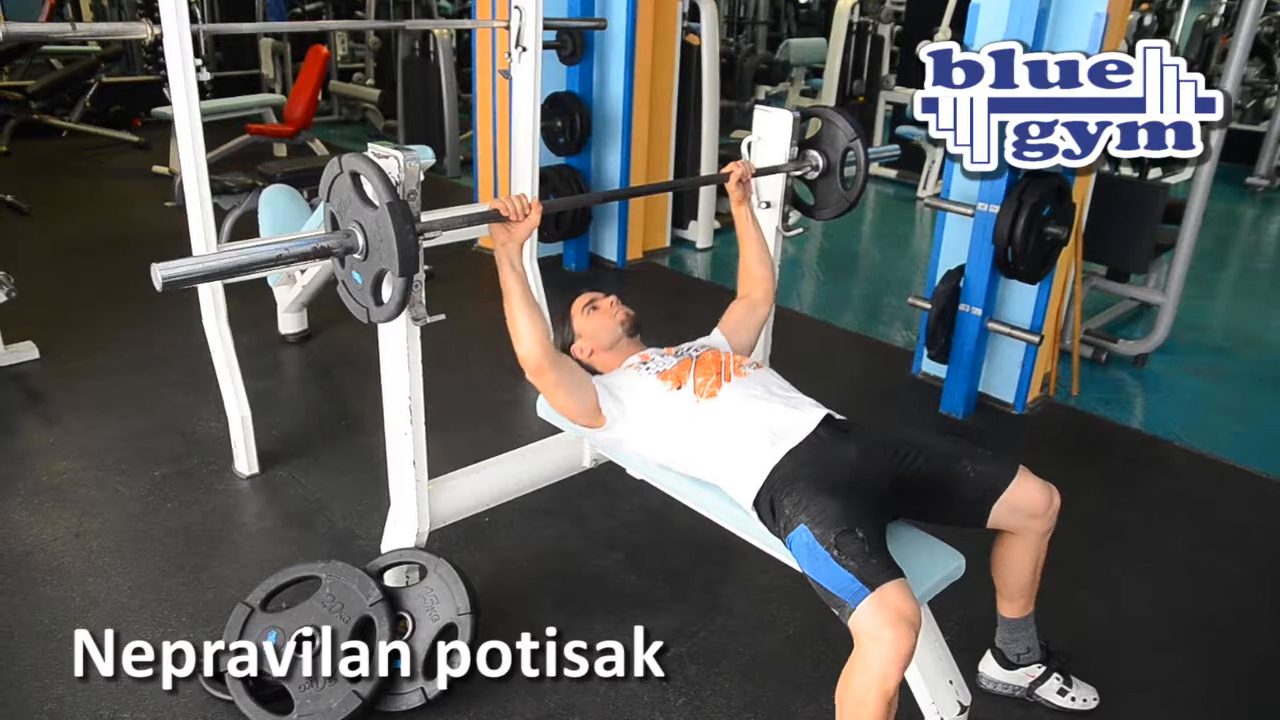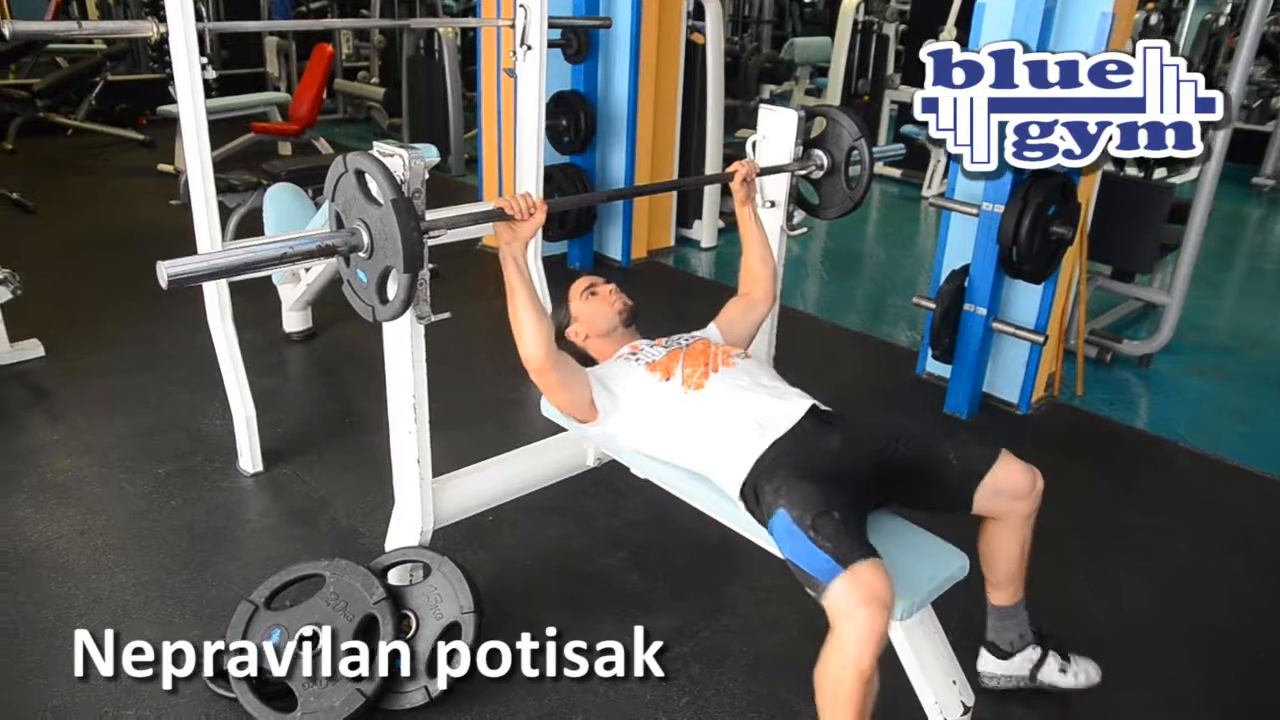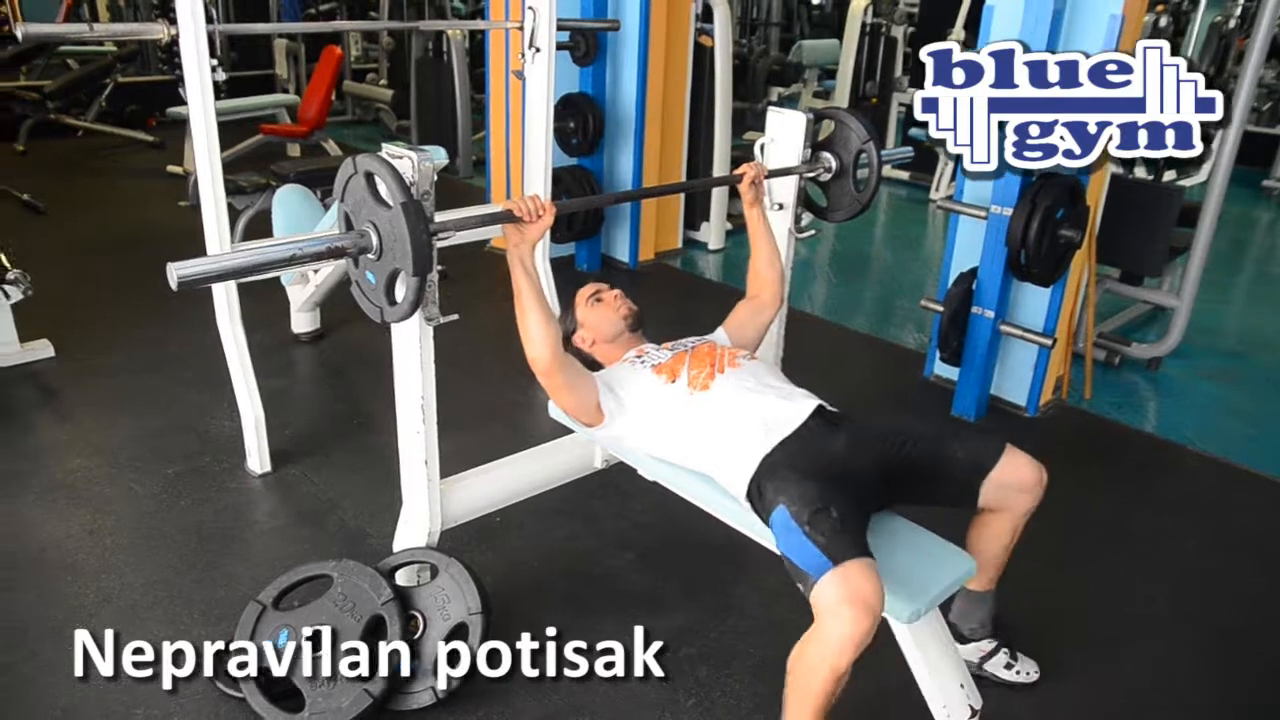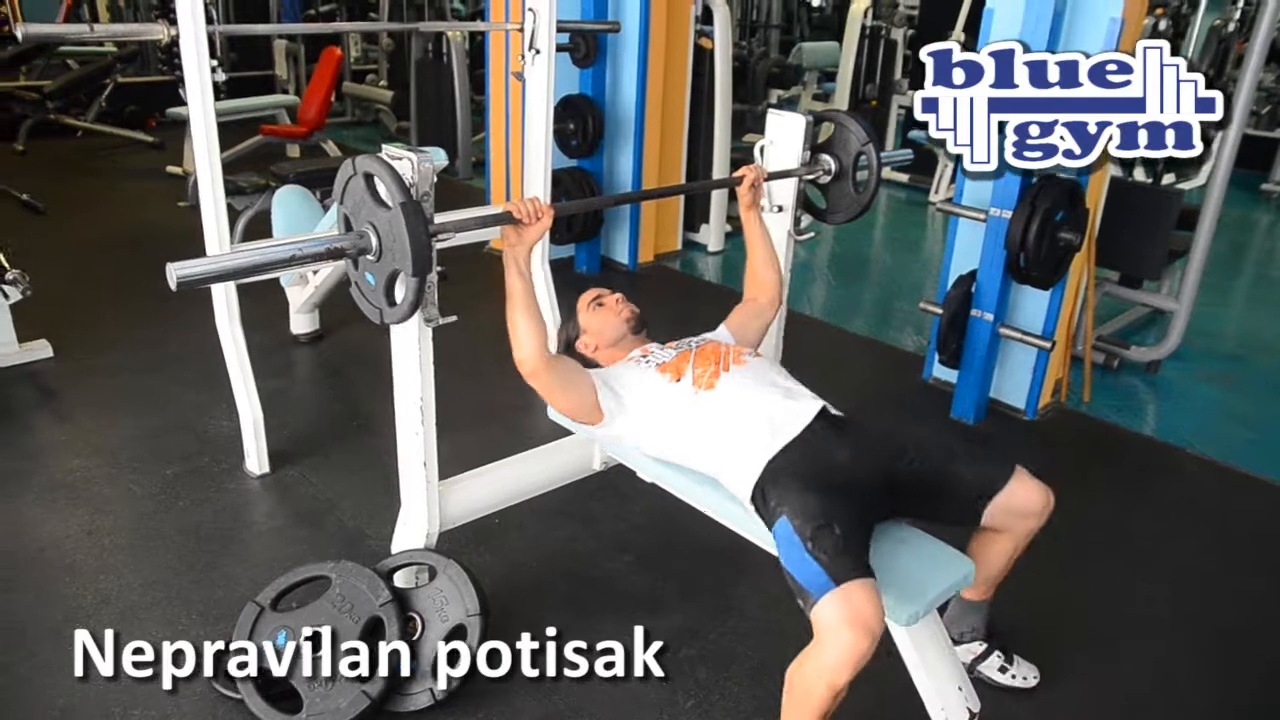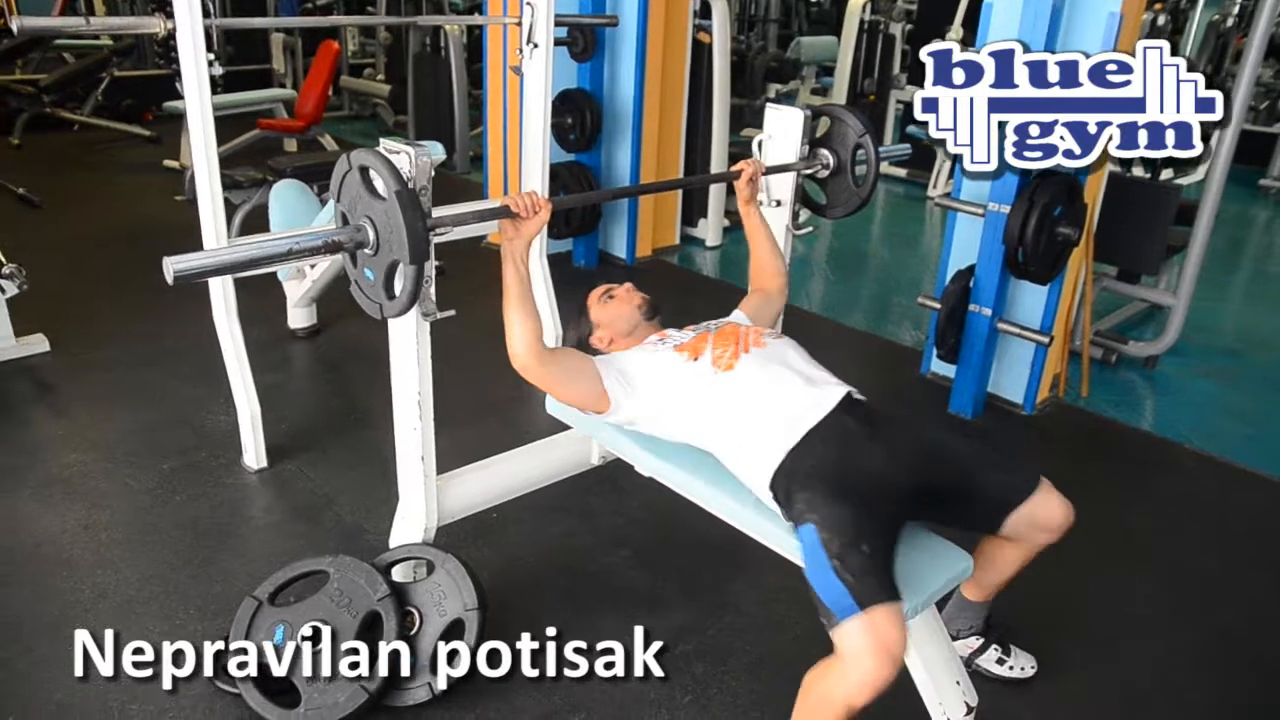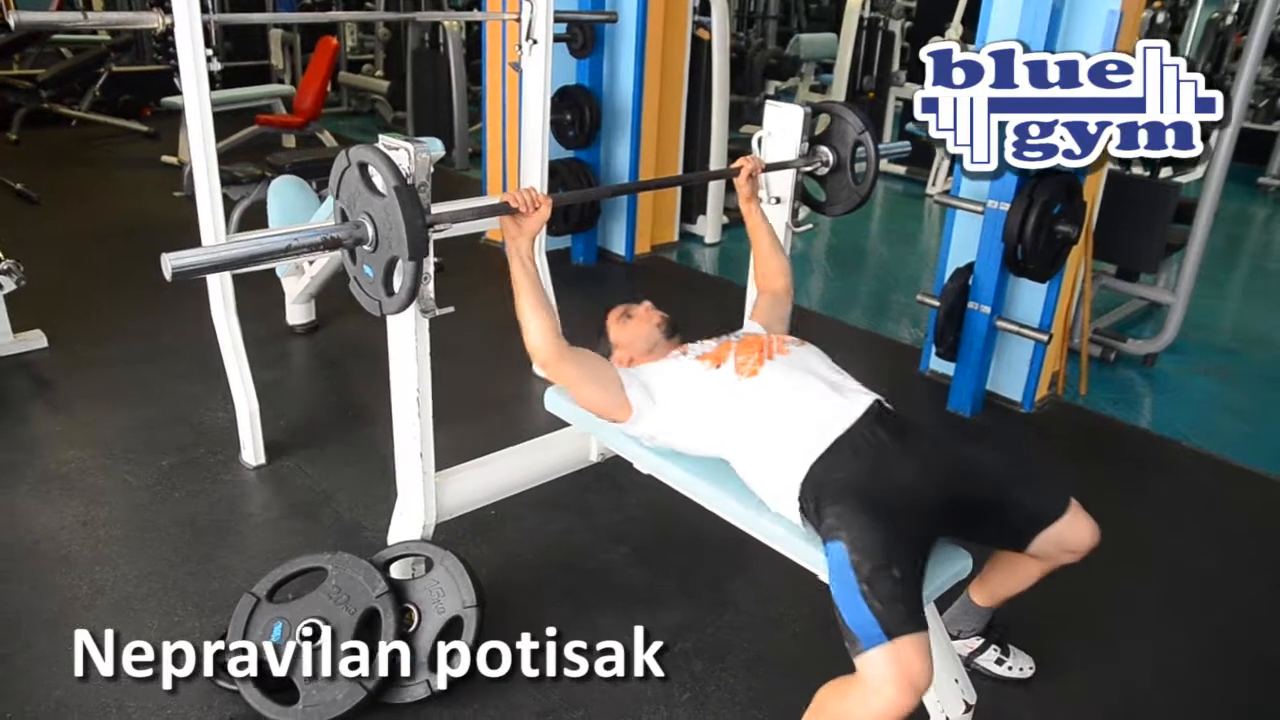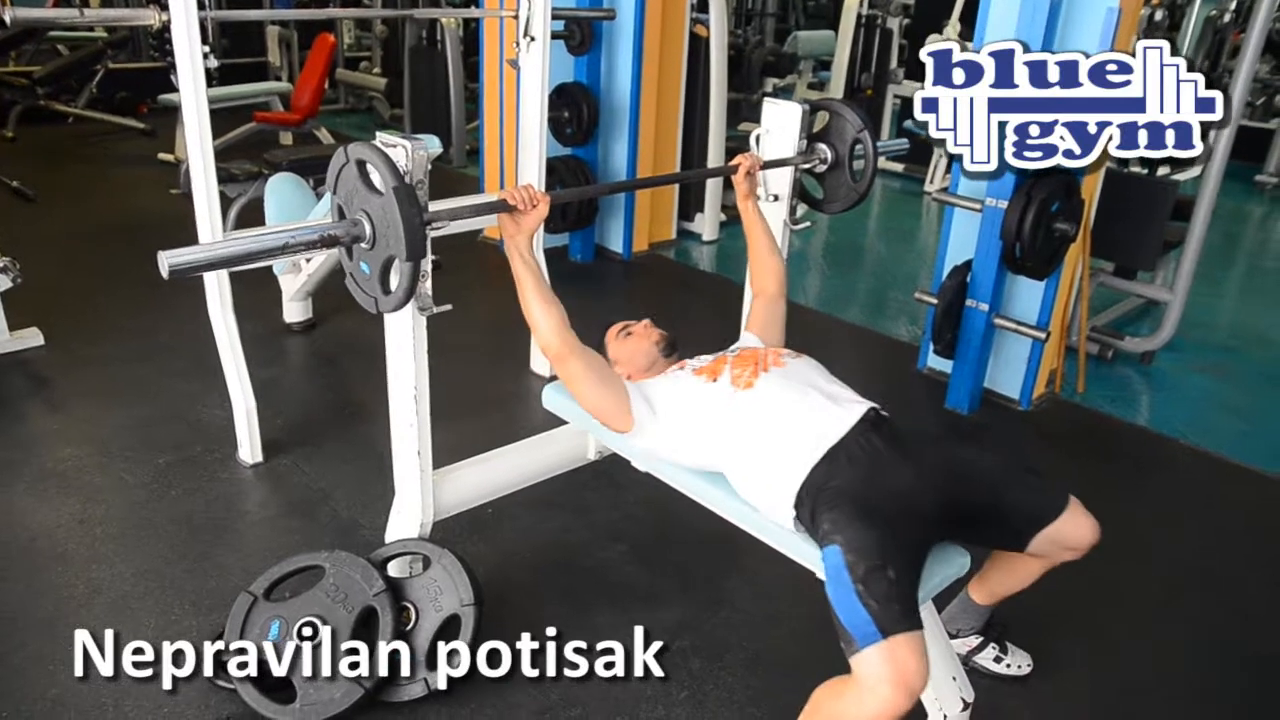
dt=0.2s
person 1, frame 1
left shoulder: (698, 350)
right shoulder: (607, 400)
left elbow: (758, 296)
right elbow: (539, 363)
left wrist: (740, 204)
right wrist: (508, 251)
left hip: (843, 438)
right hip: (791, 481)
left knee: (1037, 502)
right knee: (891, 628)
left ankle: (1015, 658)
person 1, frame 2
left shoulder: (697, 341)
right shoulder: (603, 391)
left elbow: (759, 293)
right elbow: (541, 362)
left wrist: (744, 203)
right wrist: (513, 249)
left hip: (831, 430)
right hip: (776, 470)
left knee: (1020, 486)
right knee: (864, 609)
left ankle: (1010, 649)
person 1, frame 3
left shoulder: (704, 345)
right shoulder: (608, 395)
left elbow: (767, 295)
right elbow: (546, 362)
left wrist: (753, 205)
right wrist: (520, 250)
left hip: (837, 429)
right hip: (780, 467)
left knee: (1023, 478)
right knee: (854, 610)
left ankle: (969, 630)
person 1, frame 4
left shoulder: (705, 343)
right shoulder: (609, 392)
left elbow: (765, 296)
right elbow: (535, 363)
left wrist: (749, 208)
right wrist: (517, 251)
left hip: (844, 435)
right hip: (786, 474)
left knee: (1029, 501)
right knee: (851, 632)
left ankle: (962, 632)
person 1, frame 5
left shoulder: (720, 329)
right shoulder: (622, 375)
left elbow: (773, 285)
right elbow: (530, 357)
left wrist: (747, 202)
right wrist: (516, 246)
left hip: (866, 425)
right hip: (807, 465)
left knee: (1048, 514)
right knee: (873, 658)
left ankle: (960, 627)
person 1, frame 6
left shoulder: (738, 342)
right shoulder: (644, 391)
left elbow: (778, 287)
right elbow: (549, 354)
left wrist: (749, 200)
right wrist: (520, 245)
left hip: (899, 439)
right hip: (837, 477)
left knee: (1074, 534)
left ankle: (964, 627)
person 1, frame 7
left shoulder: (738, 357)
right shoulder: (644, 405)
left elbow: (770, 289)
right elbow: (561, 347)
left wrist: (746, 200)
right wrist: (519, 242)
left hip: (890, 446)
right hip: (834, 485)
left knee: (1076, 533)
left ankle: (961, 625)
